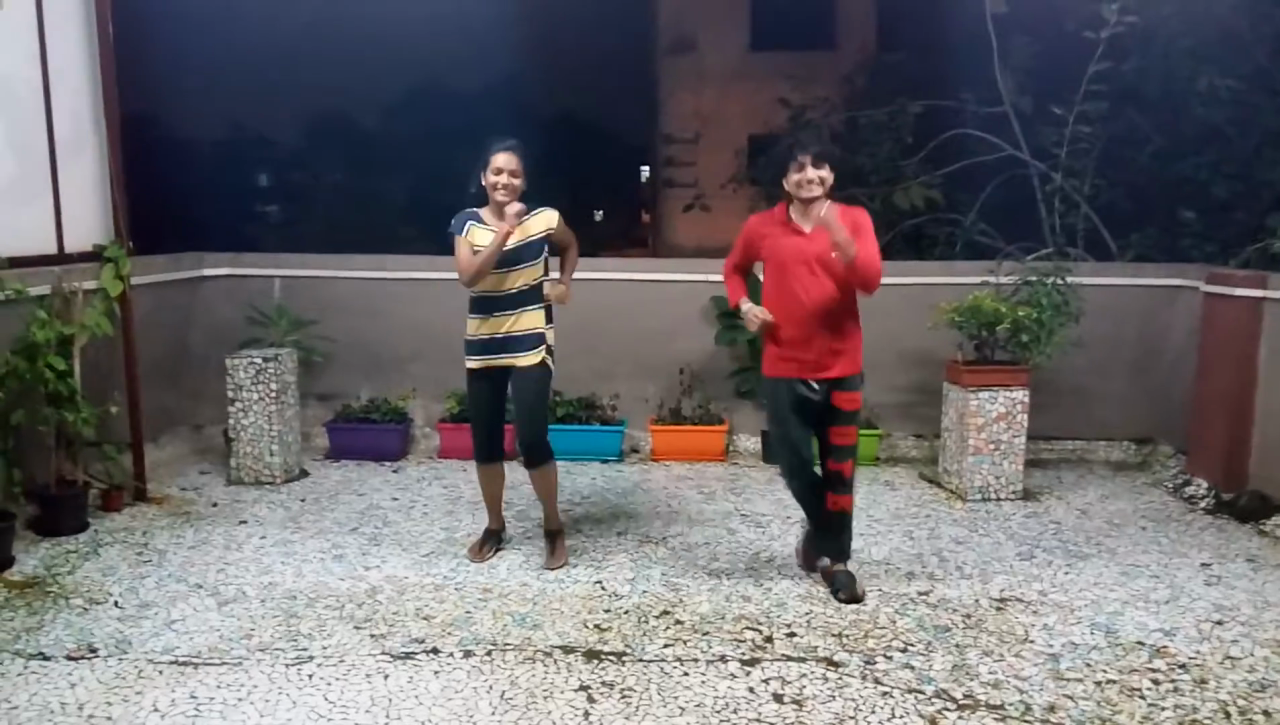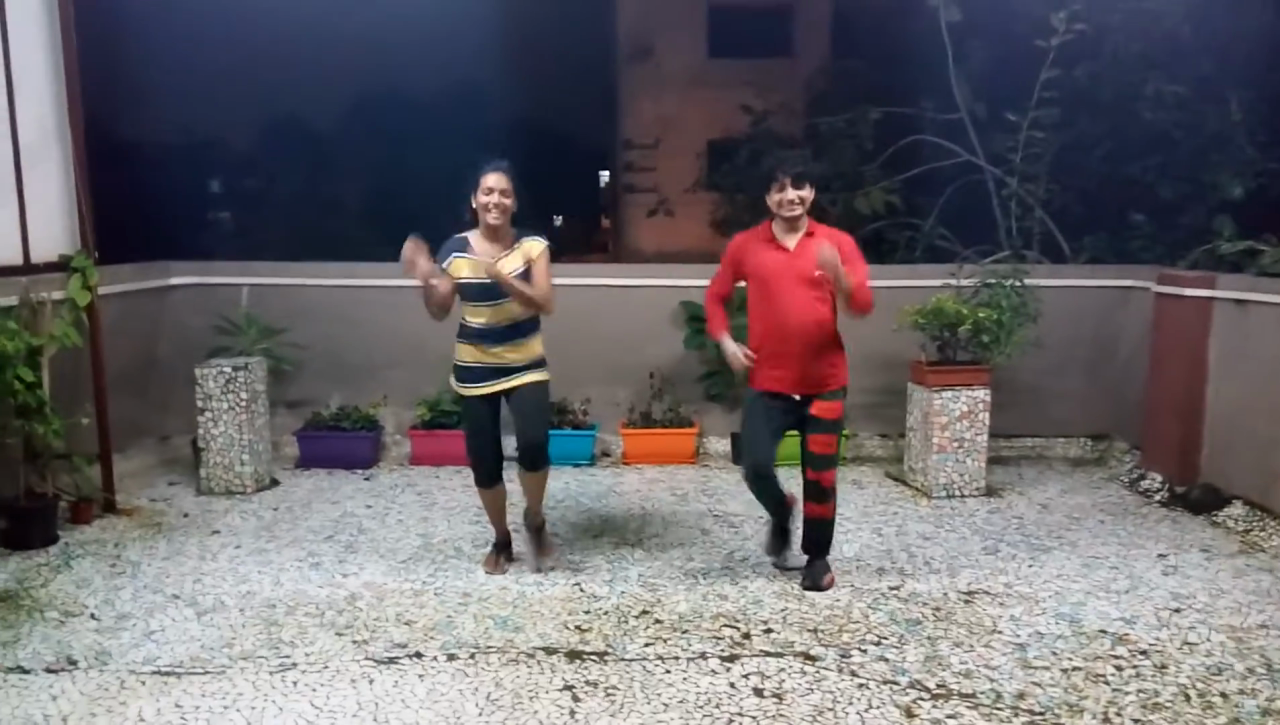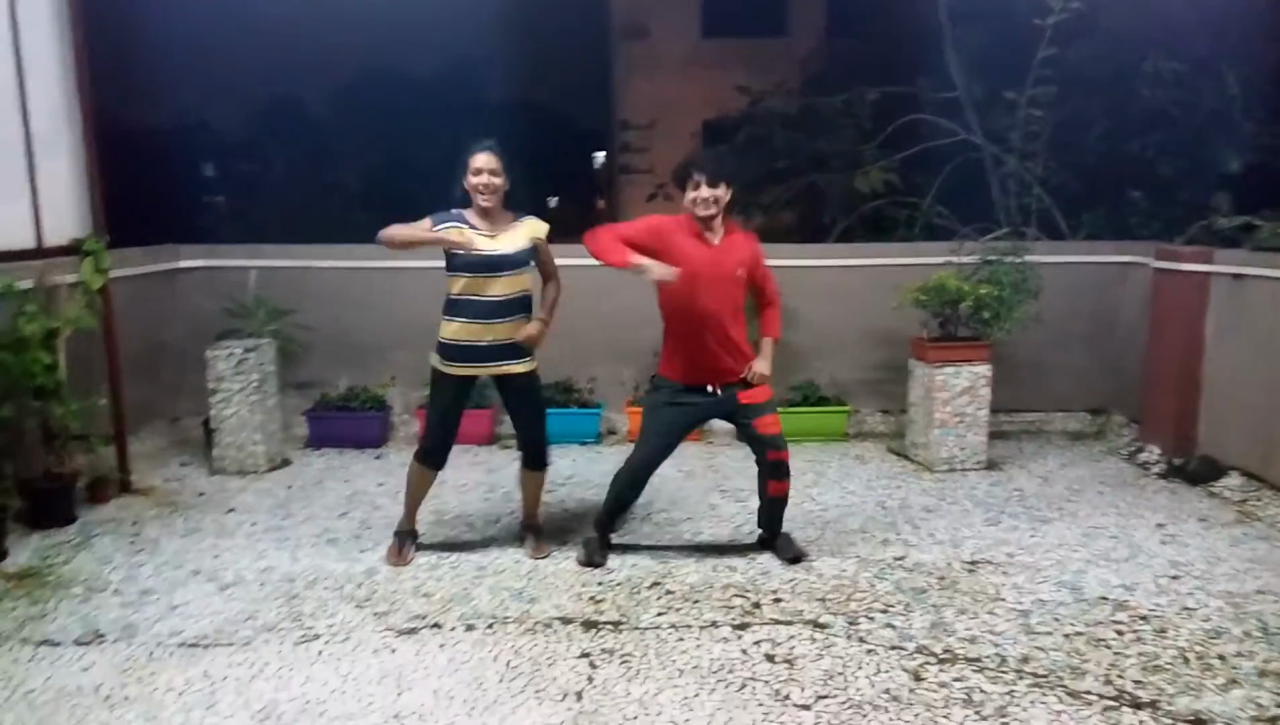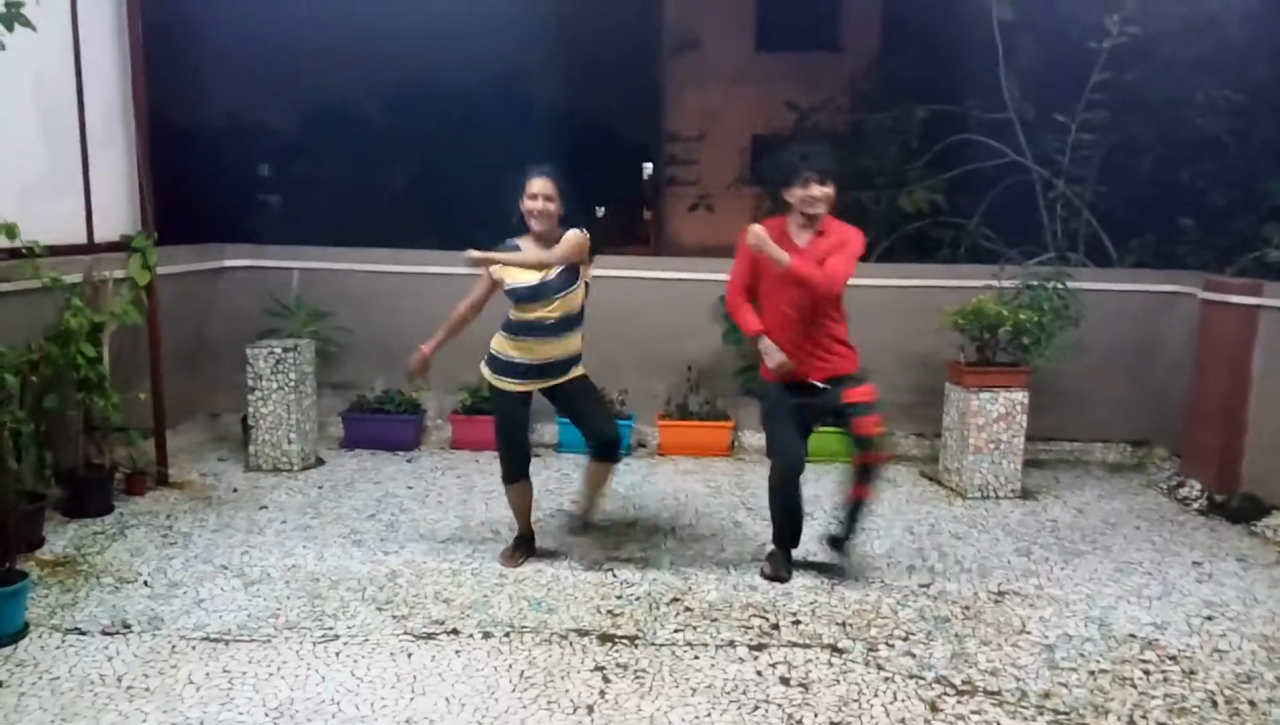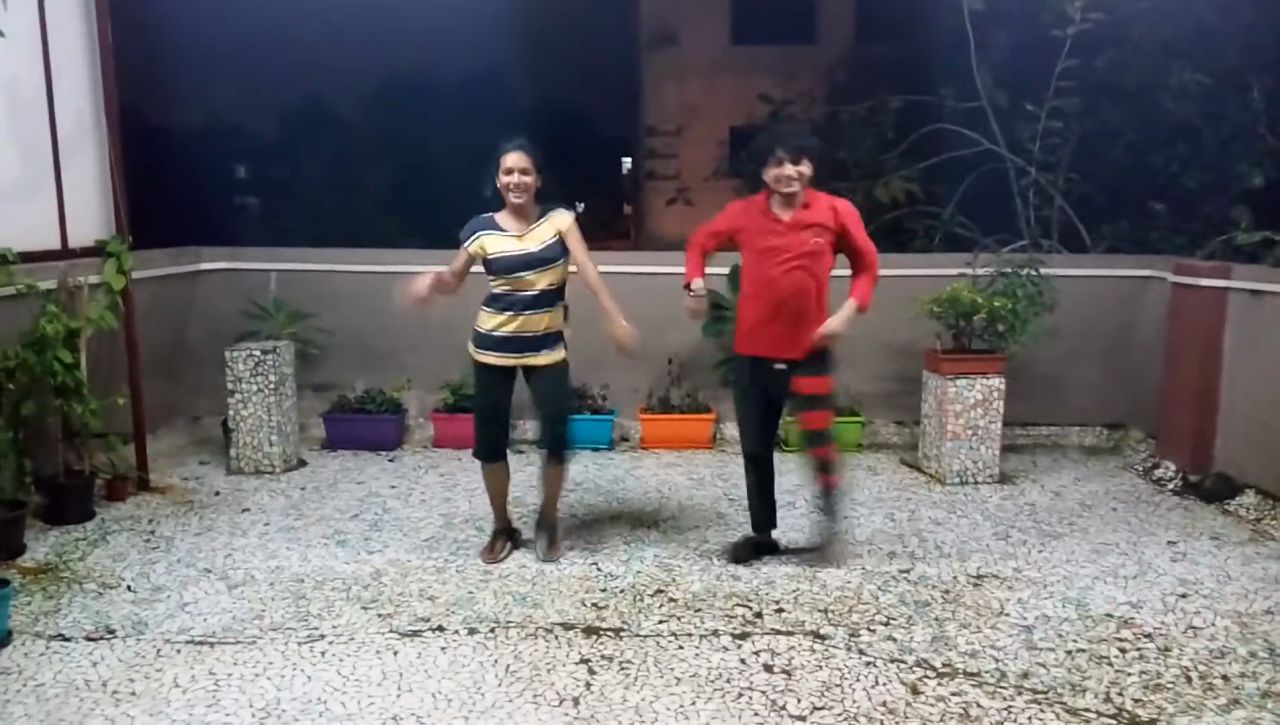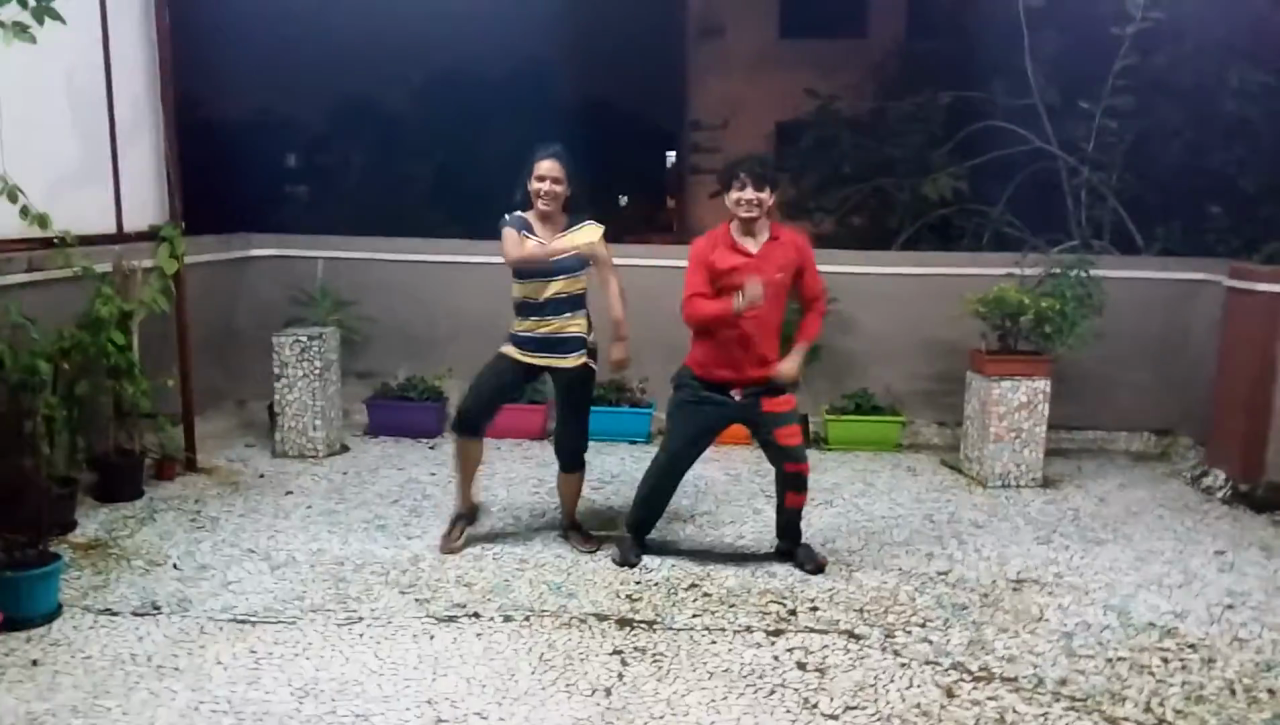
dt=0.7s
person 1, frame 1
left shoulder: (855, 220)
right shoulder: (760, 227)
left elbow: (870, 278)
right elbow: (733, 270)
left wrist: (839, 232)
right wrist: (746, 306)
left hip: (840, 368)
right hip: (783, 369)
left knee: (839, 465)
right knee: (793, 461)
left ankle: (836, 560)
right ankle: (815, 525)
person 1, frame 2
left shoulder: (837, 242)
right shoulder: (744, 245)
left elbow: (863, 303)
right elbow: (715, 297)
left wrist: (839, 276)
right wrist: (725, 341)
left hip: (823, 381)
right hip: (768, 382)
left knee: (820, 475)
right knee: (756, 467)
left ankle: (817, 556)
right ankle: (780, 512)
person 1, frame 3
left shoulder: (745, 243)
right shoulder: (664, 230)
left elbow: (769, 300)
right elbow: (600, 239)
left wrist: (766, 354)
right wrist: (646, 264)
left hip: (738, 376)
right hip: (679, 382)
left knee: (775, 452)
right knee: (641, 463)
left ankle: (772, 531)
right ankle: (601, 534)
person 1, frame 4
left shoulder: (847, 237)
right shoulder: (760, 235)
left elbow: (827, 287)
right elbow: (737, 295)
left wrist: (776, 255)
right wrist: (764, 342)
left hip: (839, 372)
right hip: (784, 377)
left knee: (873, 450)
right knee: (786, 466)
left ankle: (844, 533)
right ankle: (782, 548)
person 1, frame 5
left shoulder: (836, 210)
right shoulder: (741, 214)
left elbow: (868, 264)
right elbow: (700, 242)
left wrist: (850, 308)
right wrist: (694, 283)
left hip: (806, 352)
right hip: (753, 353)
left knee: (818, 438)
right knee: (755, 447)
left ankle: (829, 518)
right ankle: (761, 532)
person 1, frame 6
left shoulder: (794, 245)
right shoulder: (707, 247)
left elbow: (814, 303)
right elbow: (692, 311)
left wrist: (797, 355)
right wrist: (737, 304)
left hip: (765, 382)
right hip: (705, 383)
left knee: (795, 464)
right knee: (669, 462)
left ankle: (791, 542)
right ankle: (634, 534)
person 2, frame 1
left shoulder: (543, 219)
right shoulder: (466, 222)
left elbow: (571, 247)
right elbow: (470, 274)
left wrist: (563, 282)
right wrist: (505, 232)
left hip: (529, 345)
right hip: (482, 347)
left knee: (532, 437)
right knee: (486, 440)
left ankle: (553, 528)
right ankle: (495, 529)
person 2, frame 2
left shoulder: (533, 245)
right shoulder: (455, 249)
left elbow: (544, 302)
right elbow: (439, 312)
left wrist: (499, 275)
right wrist: (425, 276)
left hip: (525, 368)
right hip: (475, 371)
left knee: (534, 445)
right knee: (484, 461)
left ankle: (535, 519)
right ankle: (501, 540)
person 2, frame 3
left shoulder: (530, 228)
right shoulder: (448, 223)
left elbow: (553, 279)
right elbow: (388, 237)
left wrist: (541, 321)
right wrist: (441, 235)
left hip: (512, 355)
right hip: (457, 353)
left knee: (535, 444)
right knee: (434, 444)
left ankle: (530, 524)
right ankle: (406, 530)
person 2, frame 4
left shoulder: (575, 240)
right shoulder: (508, 252)
left elbow: (550, 259)
right elbow: (472, 304)
left wrist: (491, 259)
right wrist: (430, 346)
left hip: (564, 368)
right hip: (510, 369)
left knee: (608, 437)
right knee: (513, 460)
left ankle: (586, 513)
right ankle: (524, 536)
person 2, frame 5
left shoulder: (559, 219)
right shoulder: (482, 230)
left elbow: (585, 267)
right elbow: (452, 282)
left wrist: (614, 316)
right wrist: (430, 281)
left hip: (544, 345)
right hip: (492, 345)
left knee: (557, 434)
right knee: (492, 440)
left ankle: (548, 521)
right ankle: (503, 529)
person 2, frame 6
left shoulder: (588, 230)
right shoulder: (515, 224)
left elbow: (610, 282)
right elbow: (514, 257)
left wrist: (620, 336)
right wrist: (572, 246)
left hip: (572, 349)
right hip: (523, 346)
left knee: (572, 445)
right knee: (469, 415)
left ankle: (570, 523)
right ankle: (464, 509)
